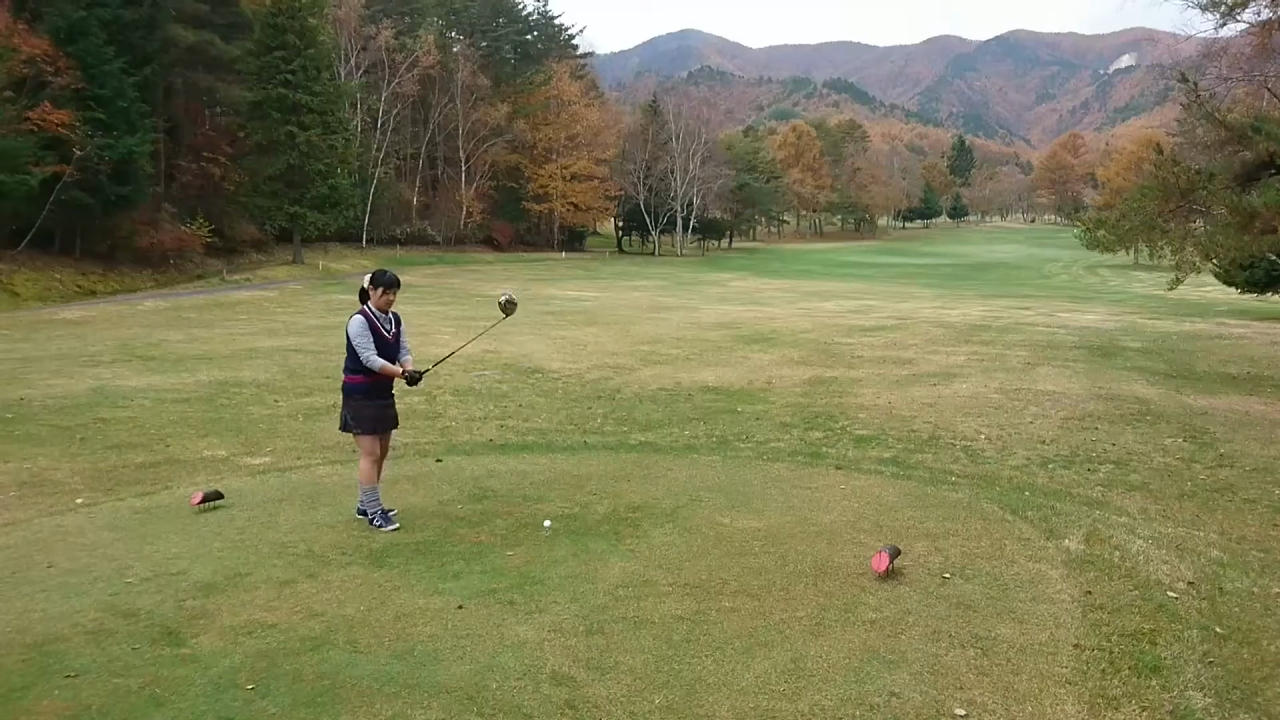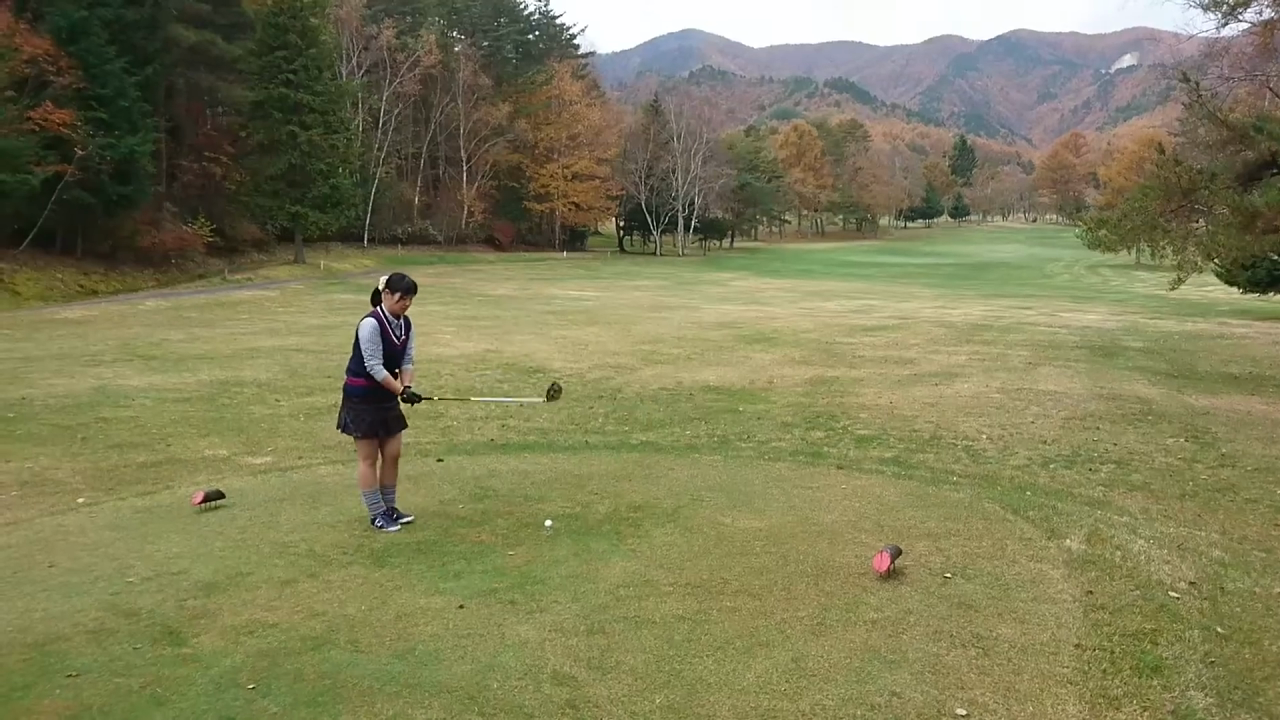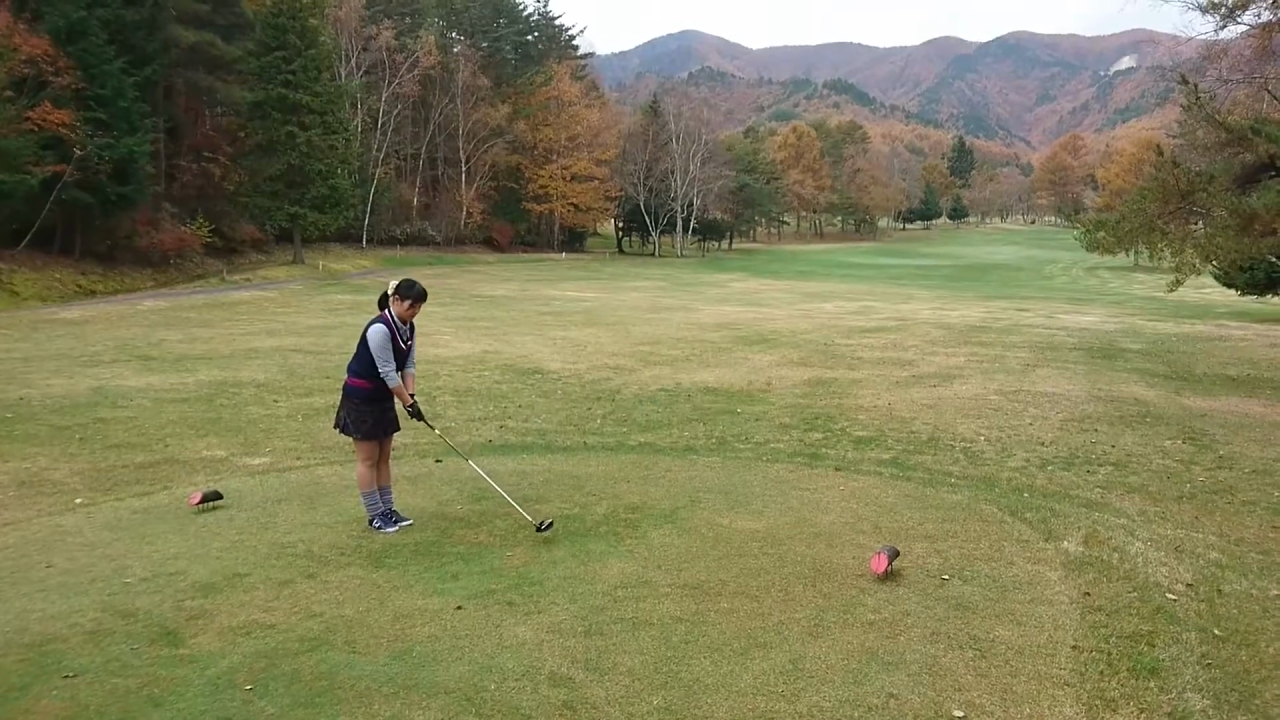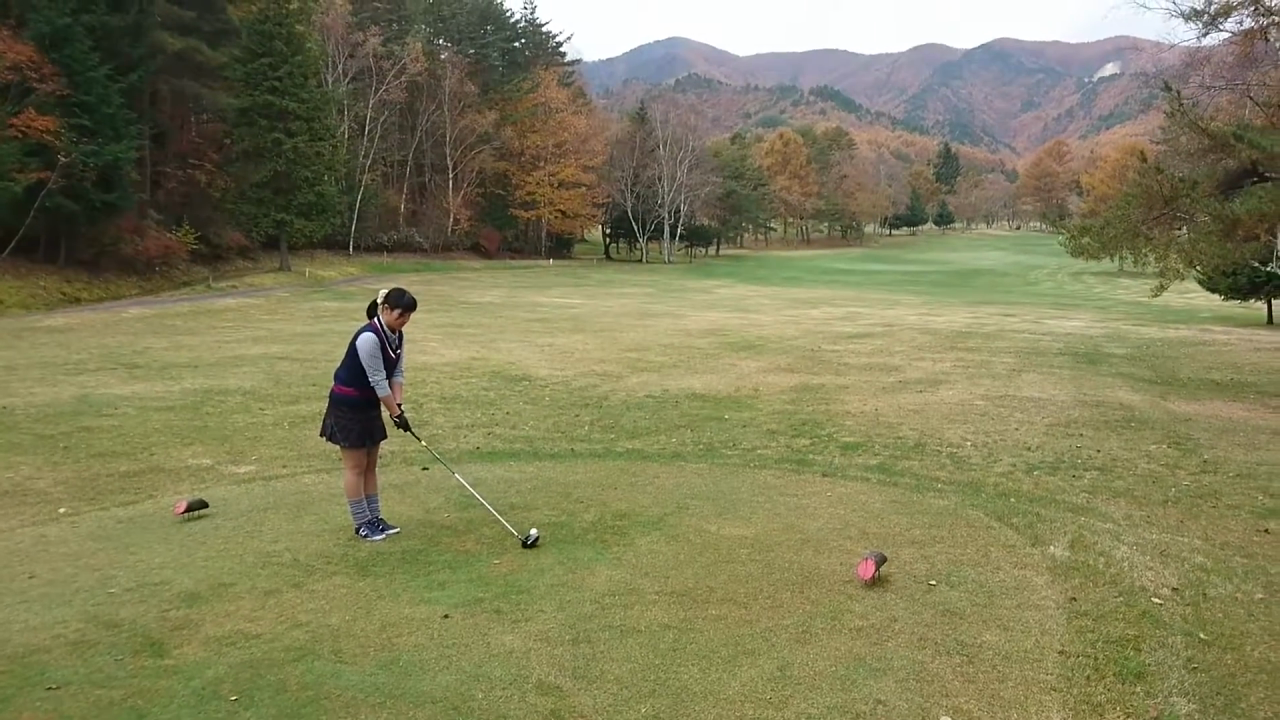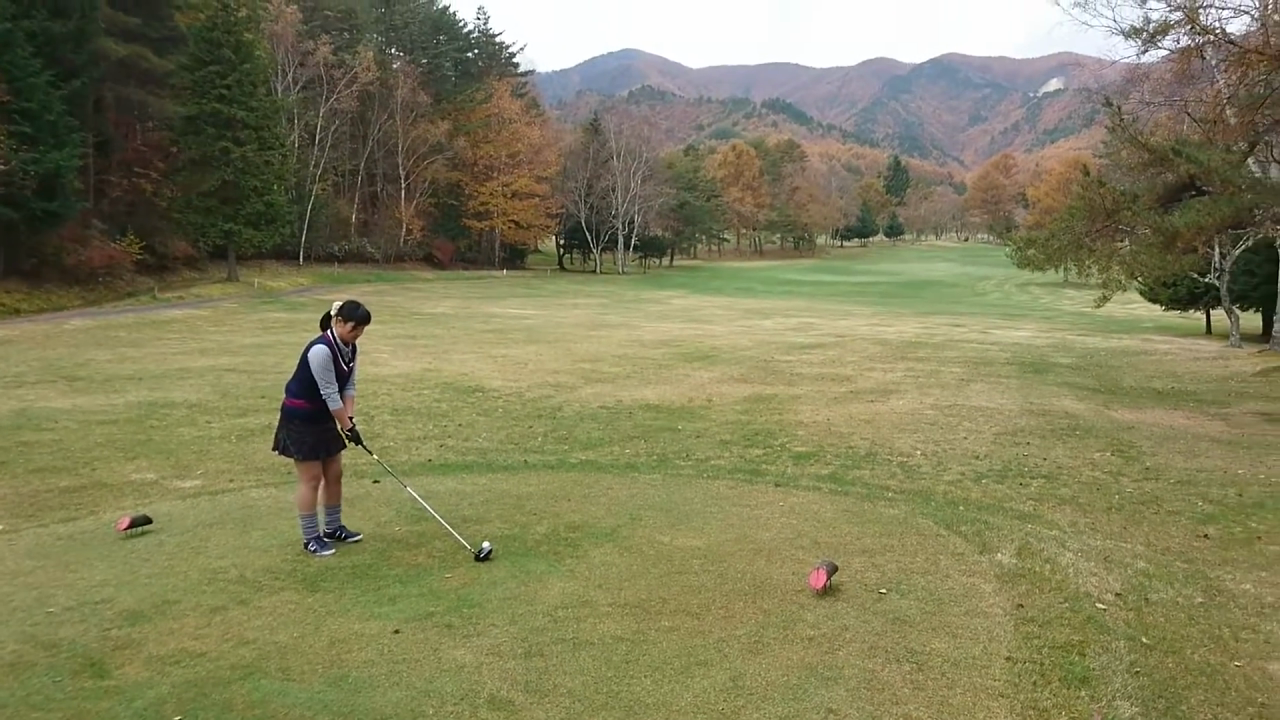
dt=0.4s
person 1, frame 1
left shoulder: (395, 320)
right shoulder: (359, 321)
left elbow: (403, 352)
right elbow: (369, 358)
left wrist: (410, 370)
right wrist: (402, 373)
left hip: (383, 393)
right hip: (360, 395)
left knee: (380, 453)
right knee: (370, 455)
left ankle: (366, 505)
right ankle: (374, 513)
person 1, frame 2
left shoulder: (405, 324)
right shoulder: (371, 324)
left elbow: (407, 360)
right elbow: (374, 367)
left wrist: (406, 387)
right wrist: (401, 392)
left hip: (386, 396)
right hip: (362, 397)
left knee: (393, 455)
right knee: (369, 458)
left ankle: (389, 507)
right ankle: (377, 514)
person 1, frame 3
left shoulder: (408, 328)
right shoulder: (379, 329)
left elbow: (408, 365)
right elbow: (388, 372)
left wrist: (411, 395)
right wrist: (408, 402)
left hip: (383, 397)
right hip: (361, 398)
left knee: (383, 457)
right knee: (368, 459)
left ankle: (387, 509)
right ankle: (375, 515)
person 1, frame 4
left shoulder: (397, 336)
right shoulder: (369, 338)
left elbow: (396, 373)
right elbow: (378, 381)
left wrist: (399, 406)
right wrist: (396, 414)
left hip: (369, 405)
right hip: (347, 406)
left knee: (370, 465)
right knee: (356, 466)
left ankle: (374, 518)
right ankle: (361, 523)
person 1, frame 5
left shoulder: (350, 348)
right shoulder: (321, 350)
left elbow: (348, 386)
right elbow: (330, 394)
left wrist: (349, 419)
right wrist: (347, 427)
left hip: (324, 418)
right hip: (300, 418)
left knee: (334, 474)
right knee: (311, 479)
left ankle: (333, 528)
right ankle: (311, 537)
